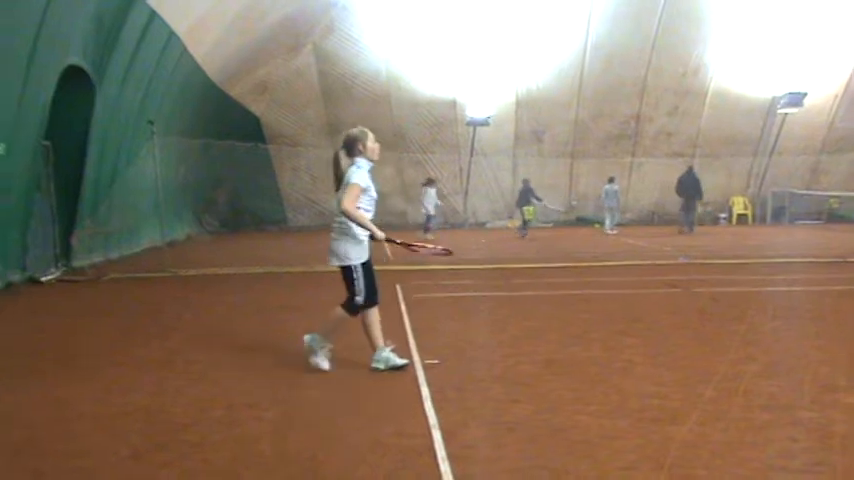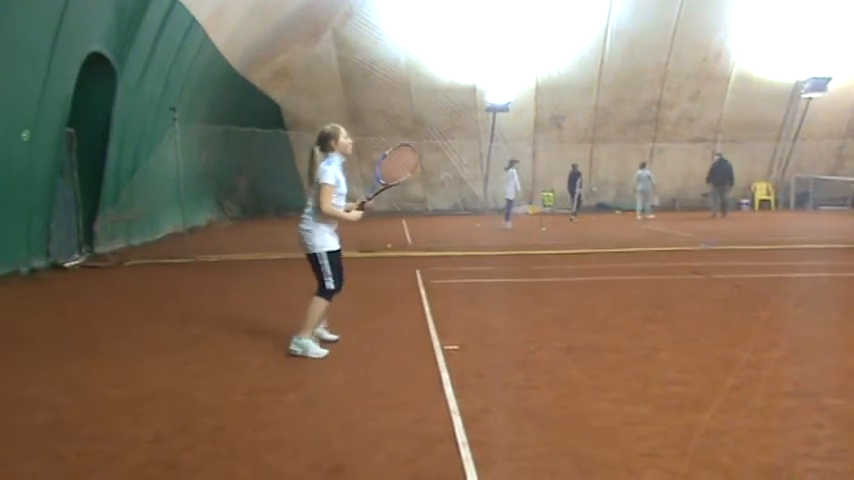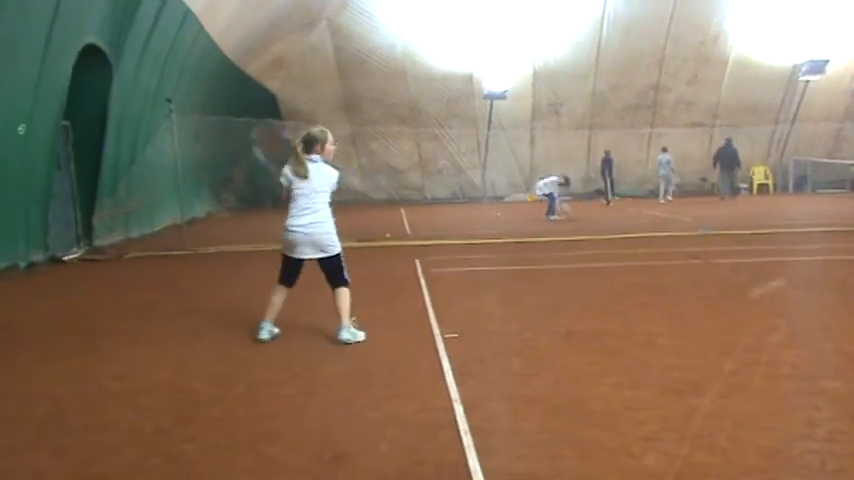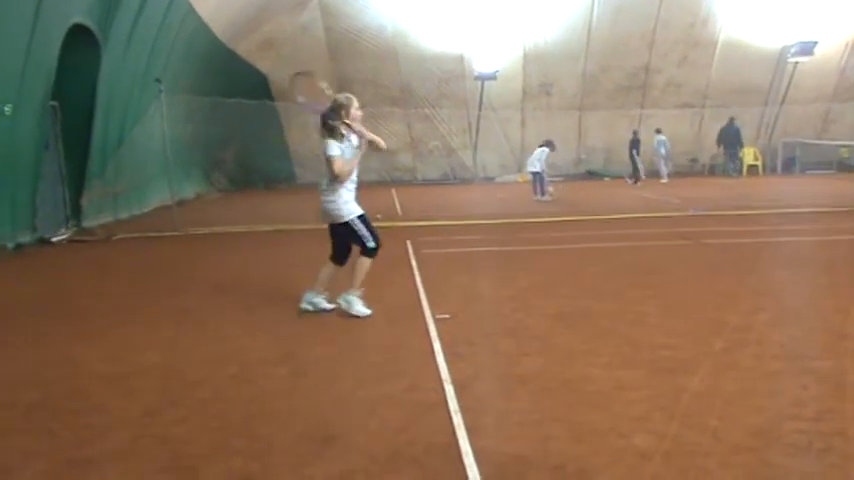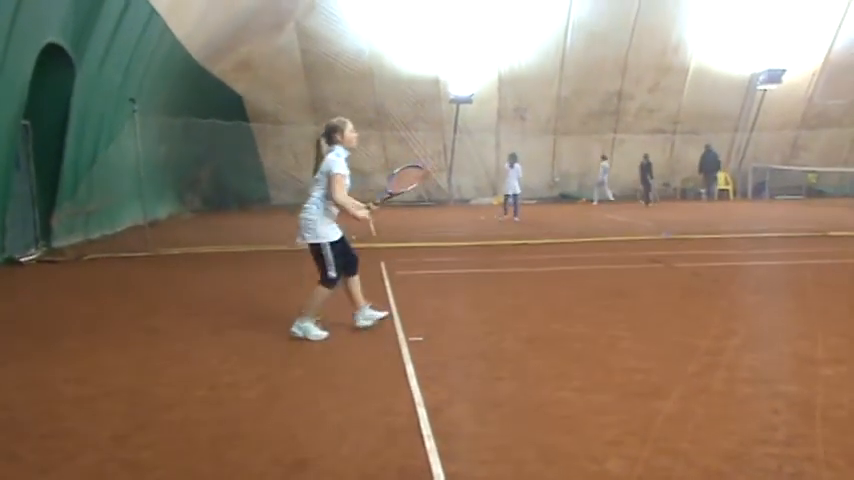
dt=1s
person 1, frame 1
left shoulder: (361, 172)
right shoulder: (358, 172)
right elbow: (346, 206)
left wrist: (370, 231)
right wrist: (373, 229)
left hip: (359, 244)
right hip: (349, 245)
left knee: (370, 300)
right knee: (357, 302)
left ankle: (381, 354)
right ankle: (317, 341)
person 1, frame 2
left shoulder: (336, 167)
right shoulder: (328, 168)
right elbow: (325, 208)
left wrist: (351, 207)
right wrist: (349, 217)
left hip: (328, 233)
right hip: (317, 234)
left knee: (334, 284)
right knee: (328, 287)
left ankle: (318, 327)
right ankle: (301, 340)
person 1, frame 3
left shoulder: (291, 169)
right shoulder: (332, 174)
left hip: (294, 234)
right hip: (323, 235)
left knee: (285, 282)
right knee: (340, 283)
left ankle: (266, 327)
right ankle: (346, 328)
person 1, frame 4
left shoulder: (353, 135)
right shoulder: (333, 142)
left elbow: (381, 146)
right elbow: (340, 175)
left wrist: (365, 134)
right wrist: (358, 153)
left hip: (341, 203)
right hip: (339, 203)
left knee: (340, 255)
right knee: (371, 244)
left ankle: (313, 297)
right ankle: (351, 296)
person 1, frame 5
left shoulder: (339, 159)
right shoulder: (334, 161)
left elbow: (342, 195)
right elbow: (336, 198)
left wrist: (362, 206)
right wrist: (356, 213)
left hip: (326, 222)
right hip: (318, 222)
left knee: (350, 264)
right knee: (331, 275)
left ankle: (362, 312)
right ankle: (303, 323)
